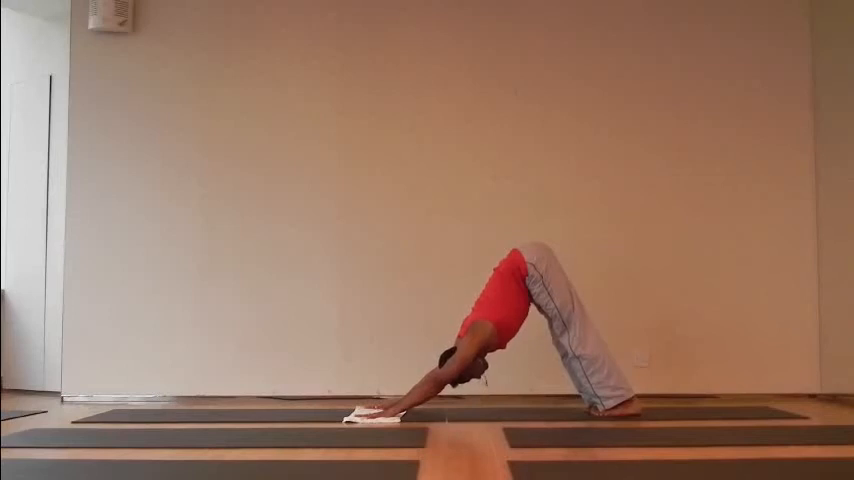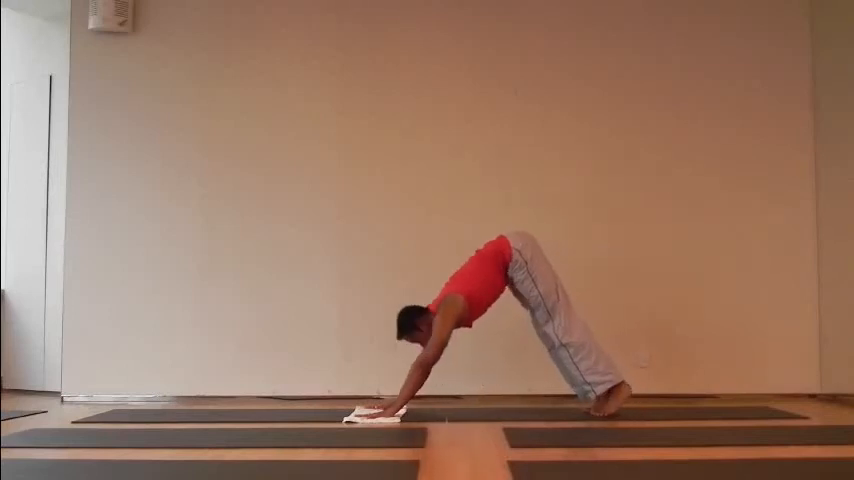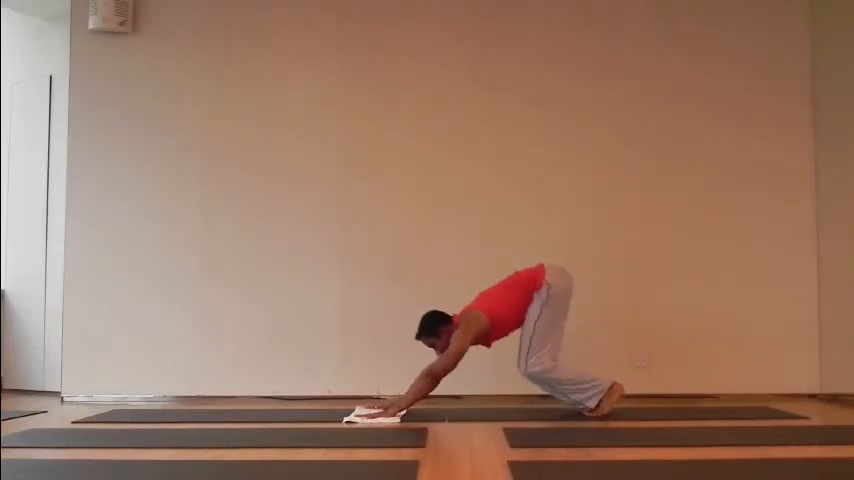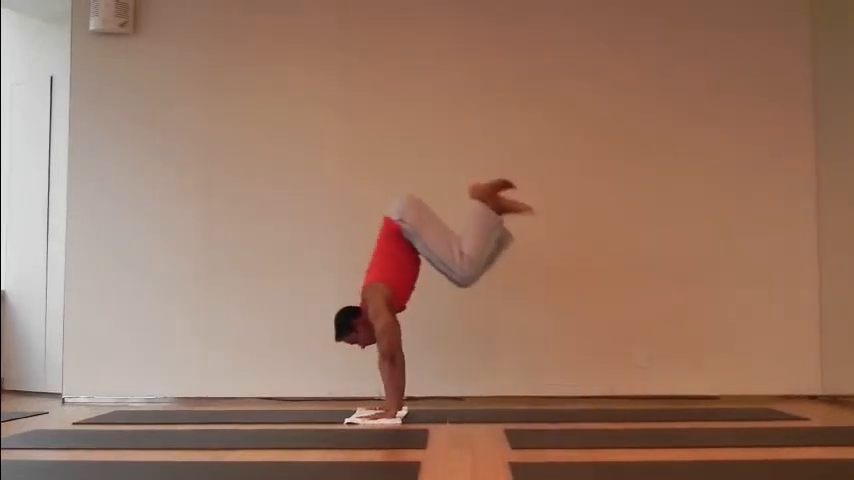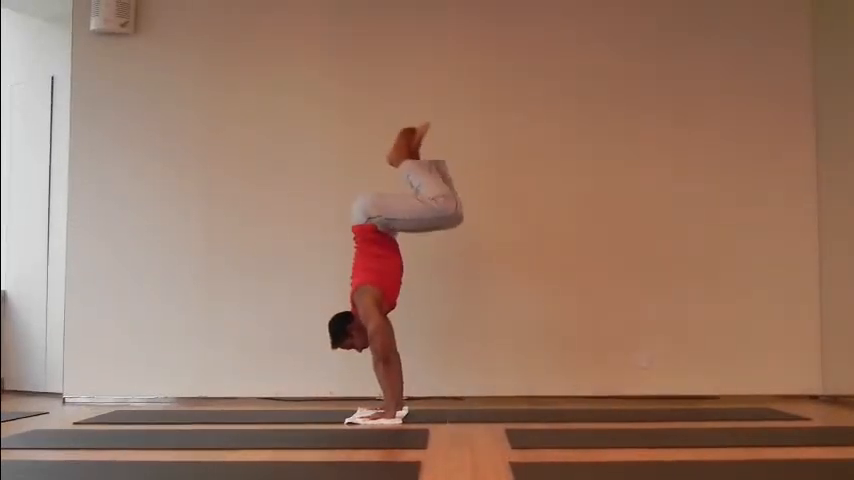
dt=1s
person 1, frame 1
left shoulder: (473, 343)
right shoulder: (469, 342)
left elbow: (437, 380)
right elbow: (436, 377)
left wrist: (396, 408)
right wrist: (399, 402)
left hip: (531, 265)
right hip: (527, 266)
left knee: (575, 336)
right knee: (567, 337)
left ankle: (620, 399)
right ankle: (608, 399)
person 1, frame 2
left shoulder: (445, 313)
right shoulder: (439, 314)
left elbow: (424, 364)
right elbow: (423, 364)
left wrist: (396, 405)
right wrist: (398, 400)
left hip: (515, 253)
right hip: (511, 259)
left knee: (560, 325)
right knee: (550, 328)
left ankle: (612, 386)
right ankle: (600, 389)
person 1, frame 3
left shoulder: (467, 329)
right shoulder: (464, 325)
left elbow: (433, 374)
right elbow: (433, 373)
left wrist: (397, 406)
right wrist: (401, 401)
left hip: (550, 283)
right hip: (544, 284)
left knee: (533, 365)
right knee: (533, 365)
left ankle: (604, 390)
right ankle: (600, 393)
person 1, frame 4
left shoulder: (375, 304)
right shoulder: (380, 306)
left elbow: (388, 357)
right elbow: (393, 356)
left wrist: (393, 406)
right wrist: (396, 403)
right hip: (405, 223)
left knee: (465, 271)
right knee: (466, 269)
left ankle: (484, 202)
right ankle: (487, 206)
person 1, frame 5
left shoulder: (366, 307)
left elbow: (383, 359)
left wrist: (391, 409)
right wrist: (394, 405)
right hip: (373, 223)
left ankle: (405, 159)
